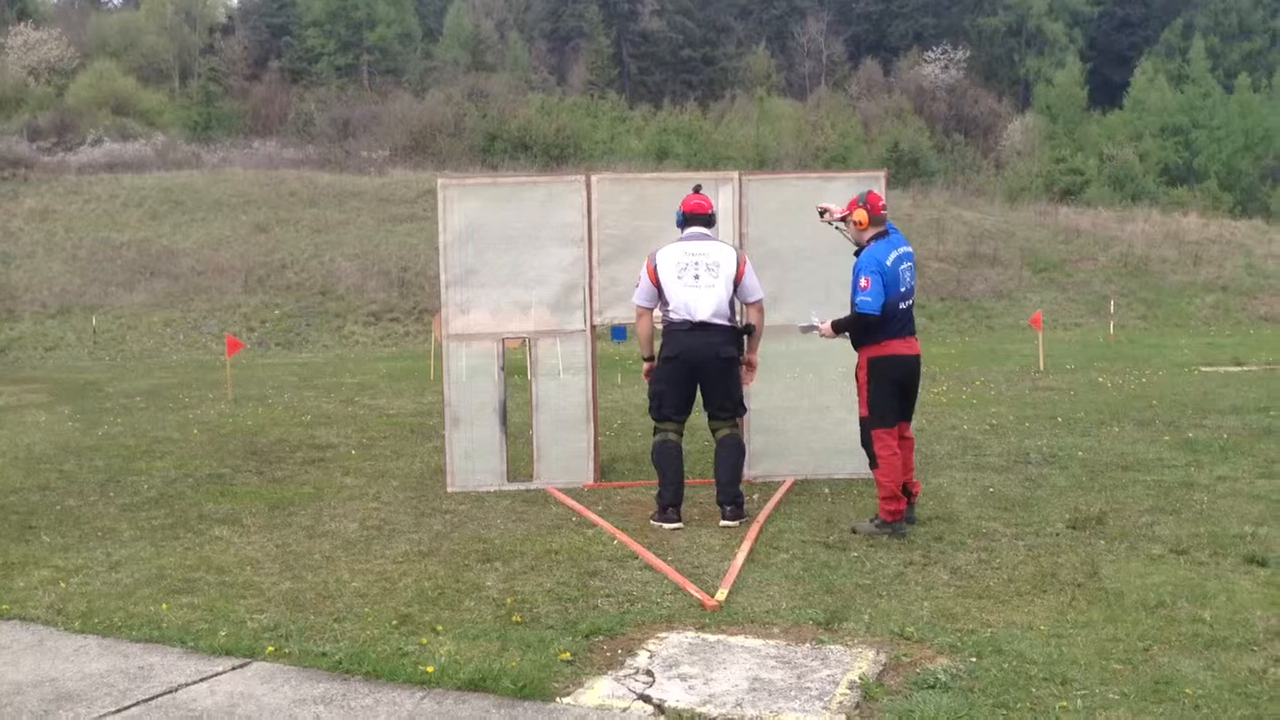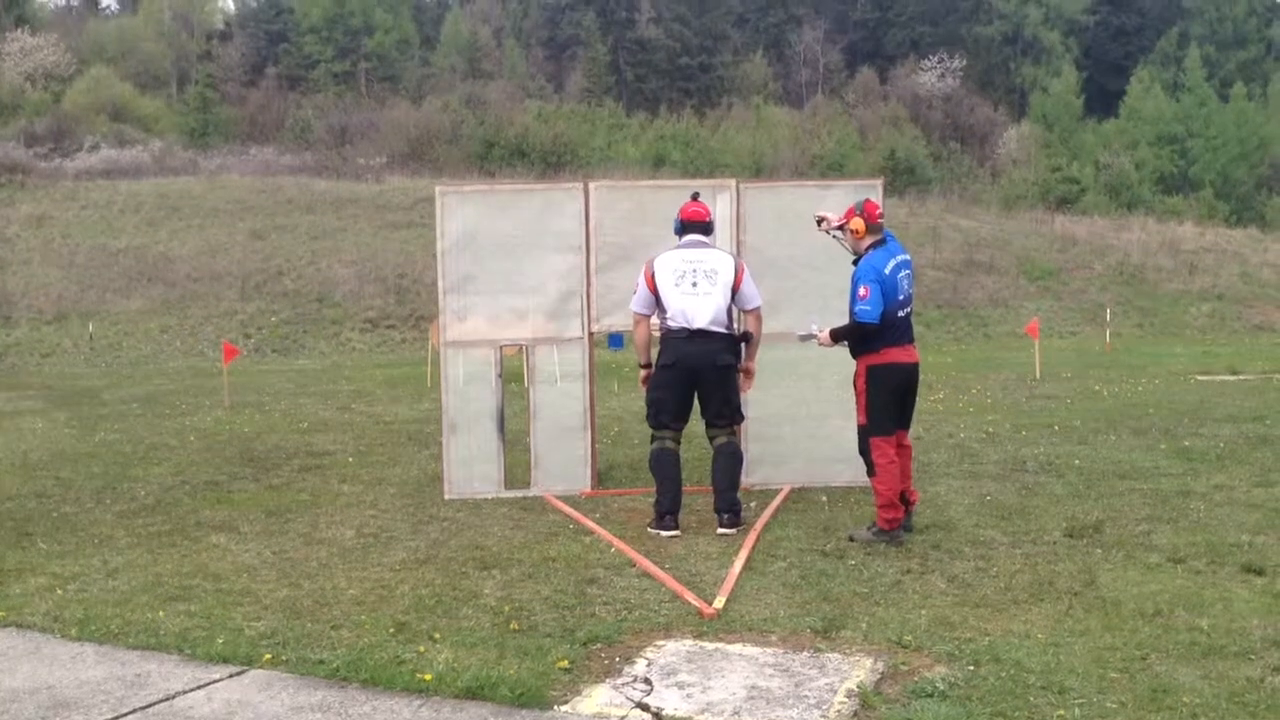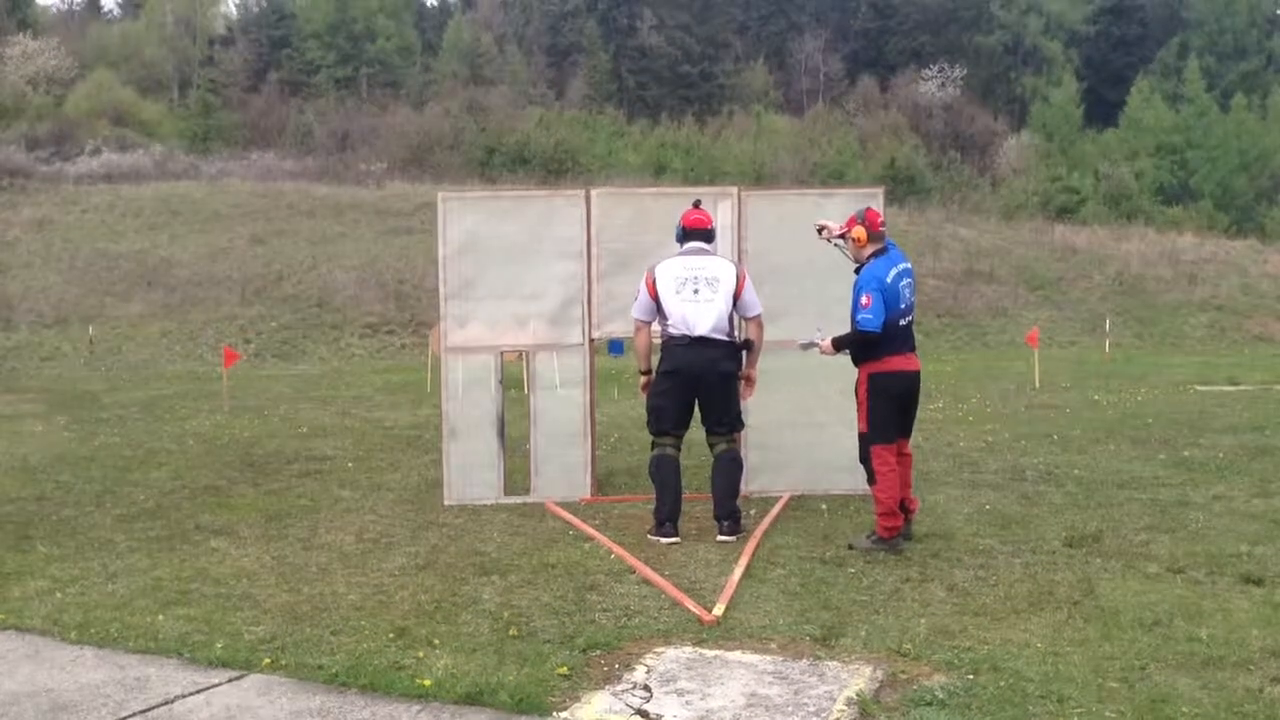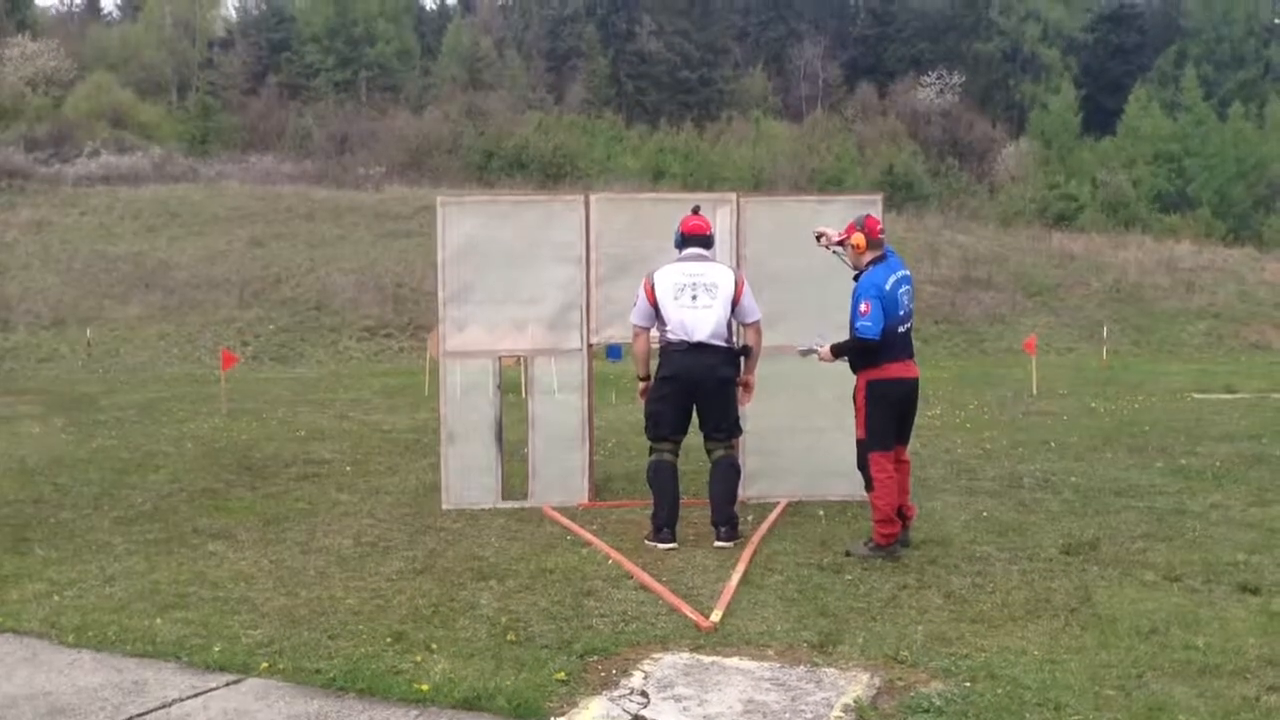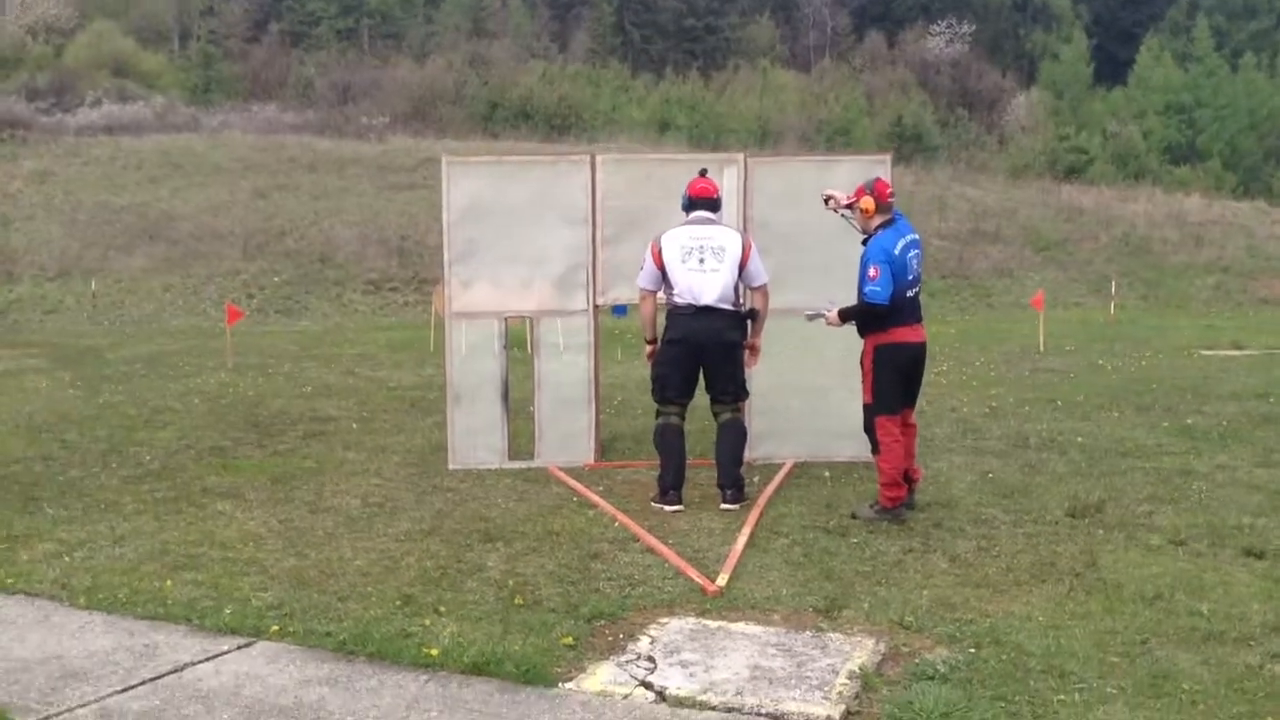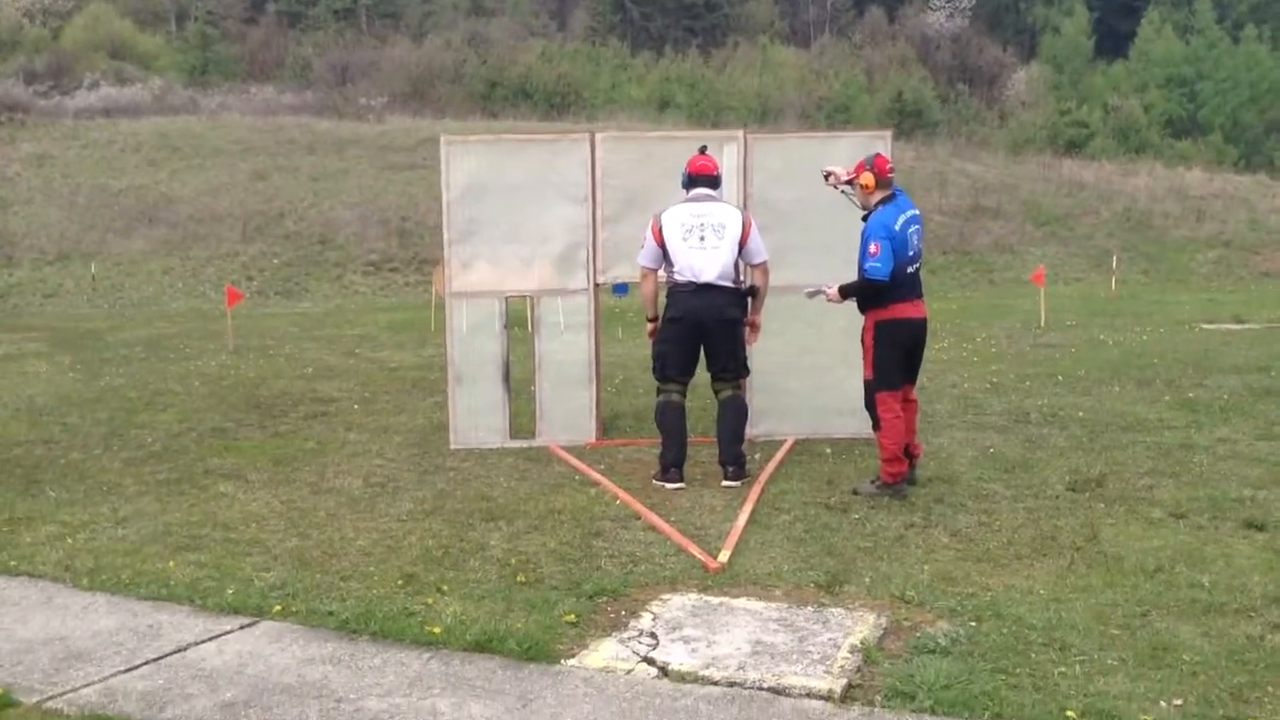
dt=0.4s
person 1, frame 1
left shoulder: (869, 259)
right shoulder: (899, 242)
left elbow: (866, 314)
right elbow: (882, 226)
left wrist: (835, 327)
right wrist: (841, 215)
left hip: (881, 359)
right hip: (908, 352)
left knee: (881, 437)
right knee: (901, 431)
left ankle: (891, 516)
right ankle: (907, 501)
person 1, frame 2
left shoulder: (868, 267)
right shoulder: (897, 250)
left elbow: (866, 323)
right elbow: (880, 234)
left wrist: (834, 335)
right wrist: (839, 223)
left hip: (879, 367)
right hip: (907, 360)
left knee: (878, 445)
right knee: (898, 439)
left ankle: (889, 524)
right ankle: (905, 510)
person 1, frame 3
left shoulder: (870, 277)
right shoulder: (898, 258)
left elbow: (868, 332)
right elbow: (880, 243)
left wrist: (836, 344)
right wrist: (840, 231)
left hip: (881, 375)
right hip: (908, 368)
left knee: (879, 453)
right knee: (899, 447)
left ankle: (888, 532)
right ankle: (904, 518)
person 1, frame 4
left shoulder: (868, 283)
right shoulder: (897, 265)
left elbow: (867, 339)
right elbow: (878, 249)
left wrist: (834, 351)
right wrist: (839, 239)
left hip: (879, 382)
right hip: (906, 375)
left knee: (876, 460)
right knee: (896, 454)
left ankle: (885, 539)
right ankle: (901, 525)
person 1, frame 5
left shoulder: (878, 248)
right shoulder: (906, 229)
left elbow: (875, 304)
right elbow: (887, 214)
left wrist: (842, 315)
right wrist: (847, 203)
left hip: (887, 346)
right hip: (914, 339)
left knee: (883, 423)
right knee: (903, 418)
left ankle: (891, 501)
right ankle: (907, 487)
person 1, frame 6
left shoulder: (878, 224)
right shoulder: (906, 204)
left elbow: (876, 280)
right elbow: (887, 189)
left wrist: (843, 292)
right wrist: (848, 178)
left hip: (887, 322)
right hip: (915, 315)
left knee: (884, 400)
right knee: (904, 394)
left ankle: (892, 477)
right ankle: (908, 463)
person 2, frame 1
left shoulder: (659, 257)
right shoulder: (733, 255)
left elbow: (643, 312)
right elbow: (756, 307)
left wrist: (648, 357)
right wrist: (751, 352)
left hip: (677, 344)
right hip: (721, 344)
left knee: (668, 427)
right knee: (727, 425)
left ankle: (669, 510)
right ankle: (730, 507)
person 2, frame 2
left shoulder: (657, 264)
right shoulder: (731, 263)
left elbow: (640, 319)
right elbow: (754, 315)
left wrist: (645, 365)
right wrist: (749, 359)
left hip: (675, 351)
right hip: (718, 351)
left knee: (665, 434)
right knee: (724, 433)
left ankle: (667, 517)
right ankle: (727, 515)
person 2, frame 3
left shoulder: (658, 271)
right shoulder: (732, 270)
left elbow: (641, 327)
right elbow: (755, 322)
left wrist: (645, 371)
right wrist: (750, 367)
left hip: (675, 358)
right hip: (719, 358)
left knee: (666, 441)
right knee: (724, 440)
left ankle: (666, 524)
right ankle: (727, 522)
person 2, frame 4
left shoulder: (657, 277)
right shoulder: (731, 276)
left elbow: (640, 332)
right elbow: (753, 328)
left wrist: (644, 377)
right wrist: (748, 372)
left hip: (673, 364)
right hip: (718, 364)
left knee: (663, 446)
right knee: (722, 446)
left ankle: (664, 531)
right ankle: (724, 528)
person 2, frame 5
left shoulder: (664, 241)
right shoulder: (738, 240)
left elbow: (647, 295)
right elbow: (760, 291)
left wrist: (650, 339)
right wrist: (755, 335)
left hip: (681, 327)
right hip: (724, 327)
left knee: (670, 409)
right knee: (728, 409)
left ankle: (670, 492)
right ankle: (731, 490)
person 2, frame 6
left shoulder: (664, 218)
right shoulder: (738, 217)
left elbow: (648, 274)
right elbow: (760, 269)
left wrist: (652, 318)
right wrist: (755, 313)
left hip: (681, 304)
right hip: (725, 305)
left knee: (671, 387)
right knee: (729, 386)
left ankle: (672, 469)
right ankle: (732, 467)
